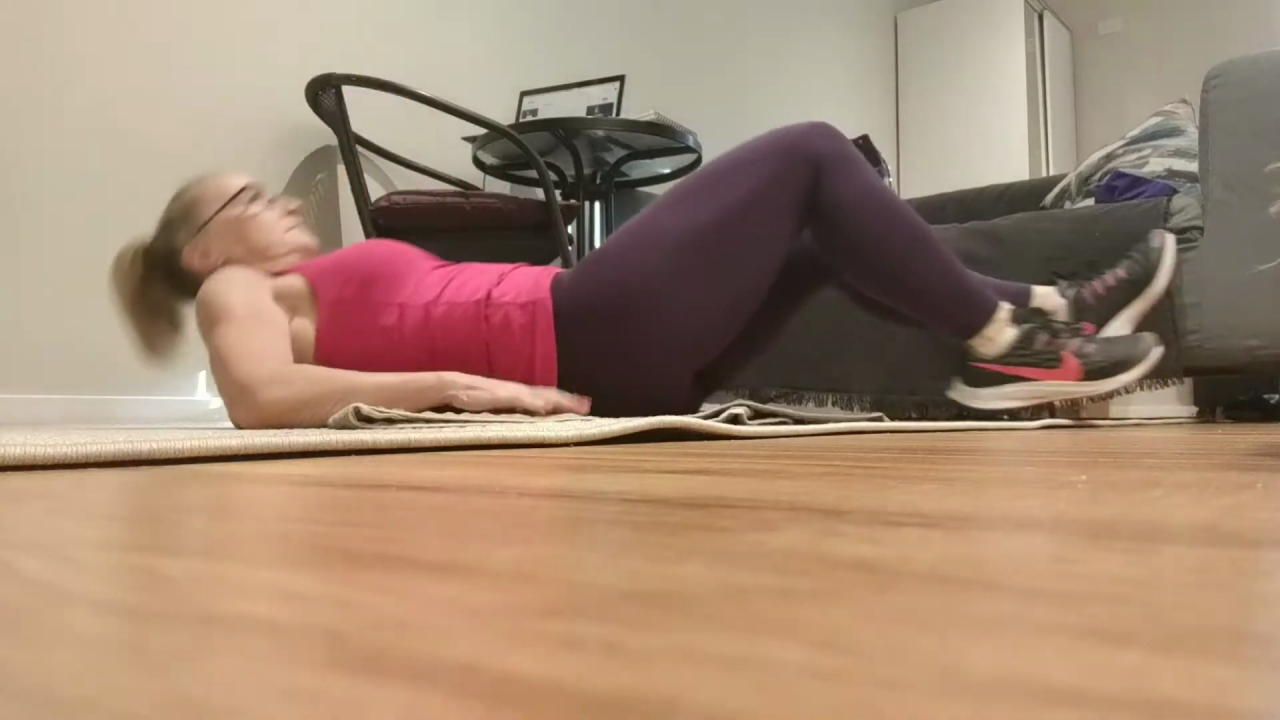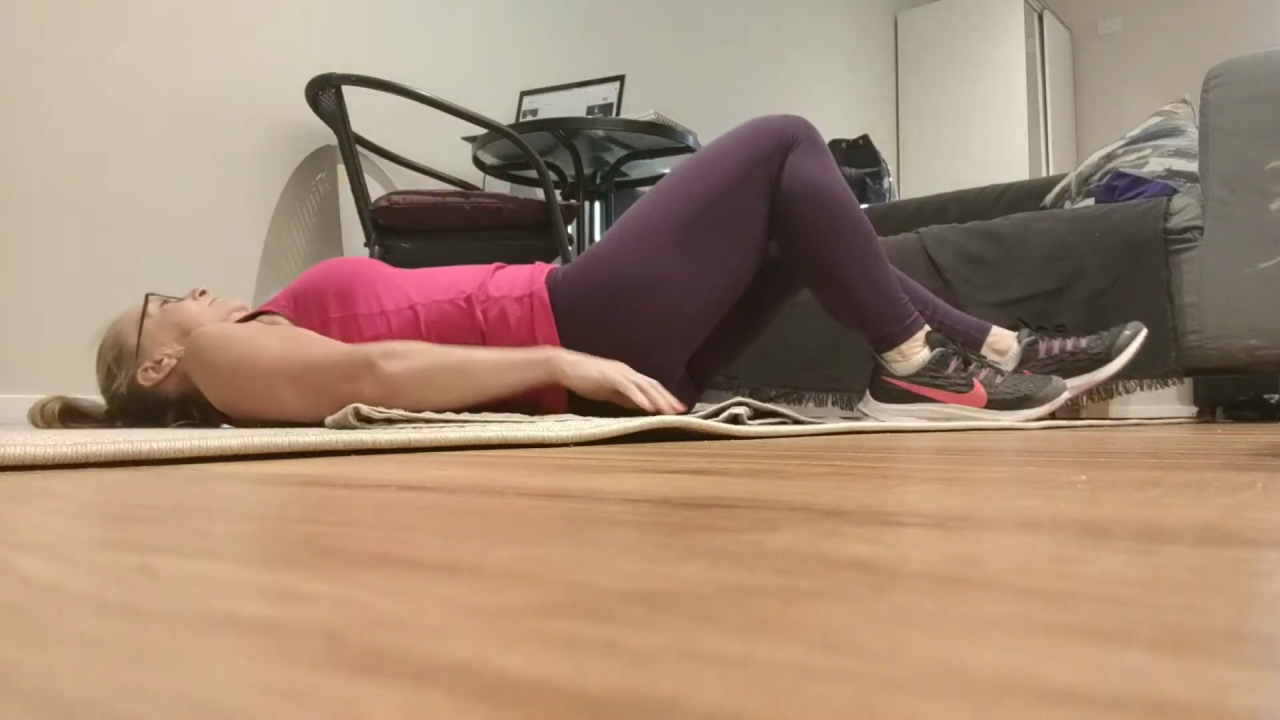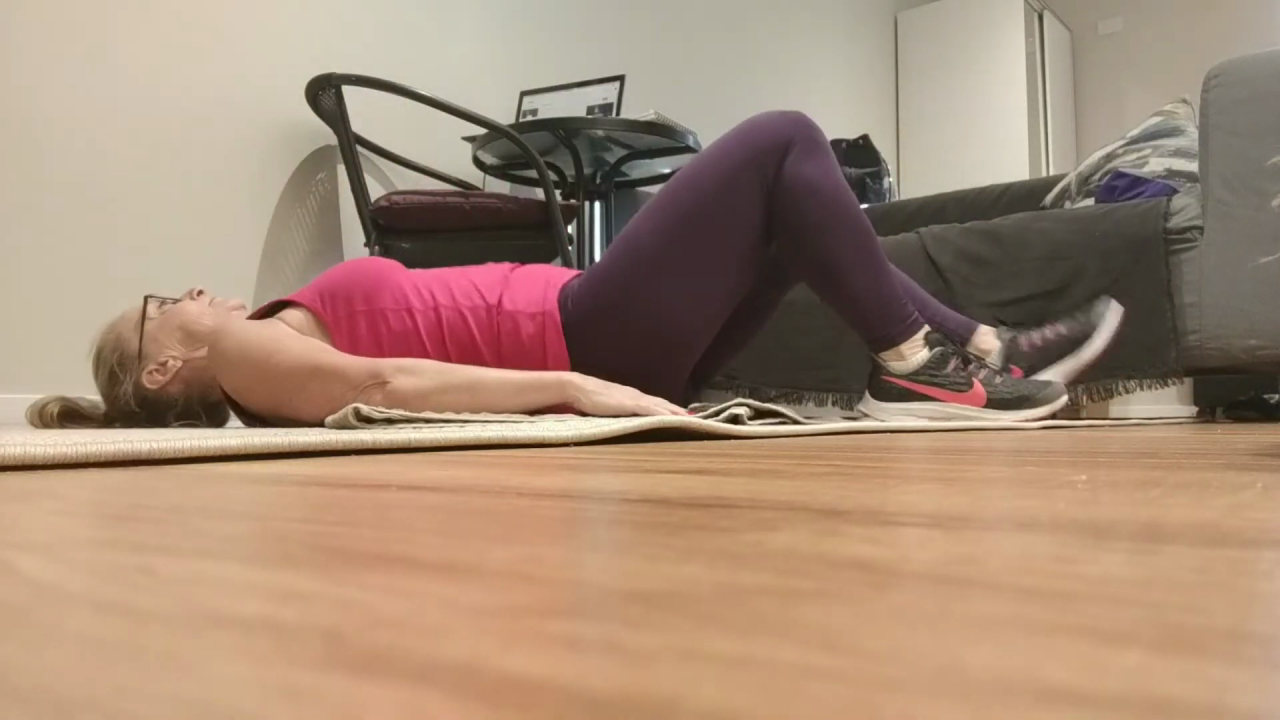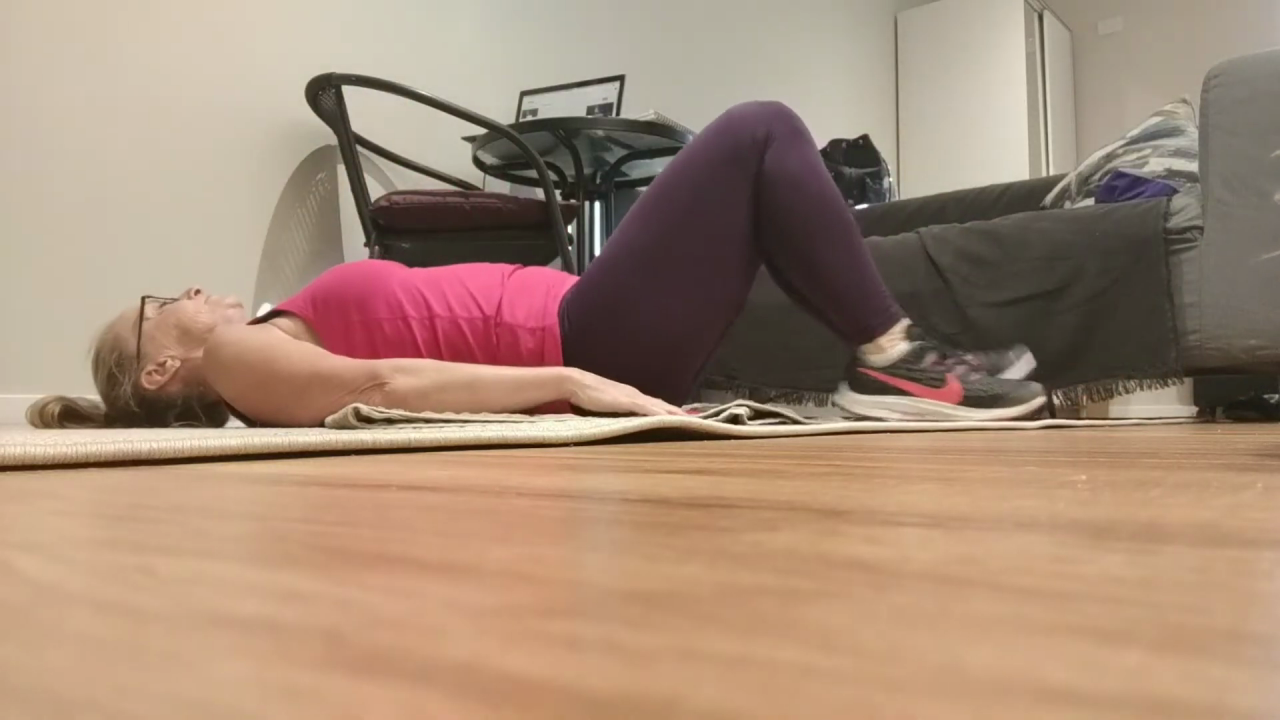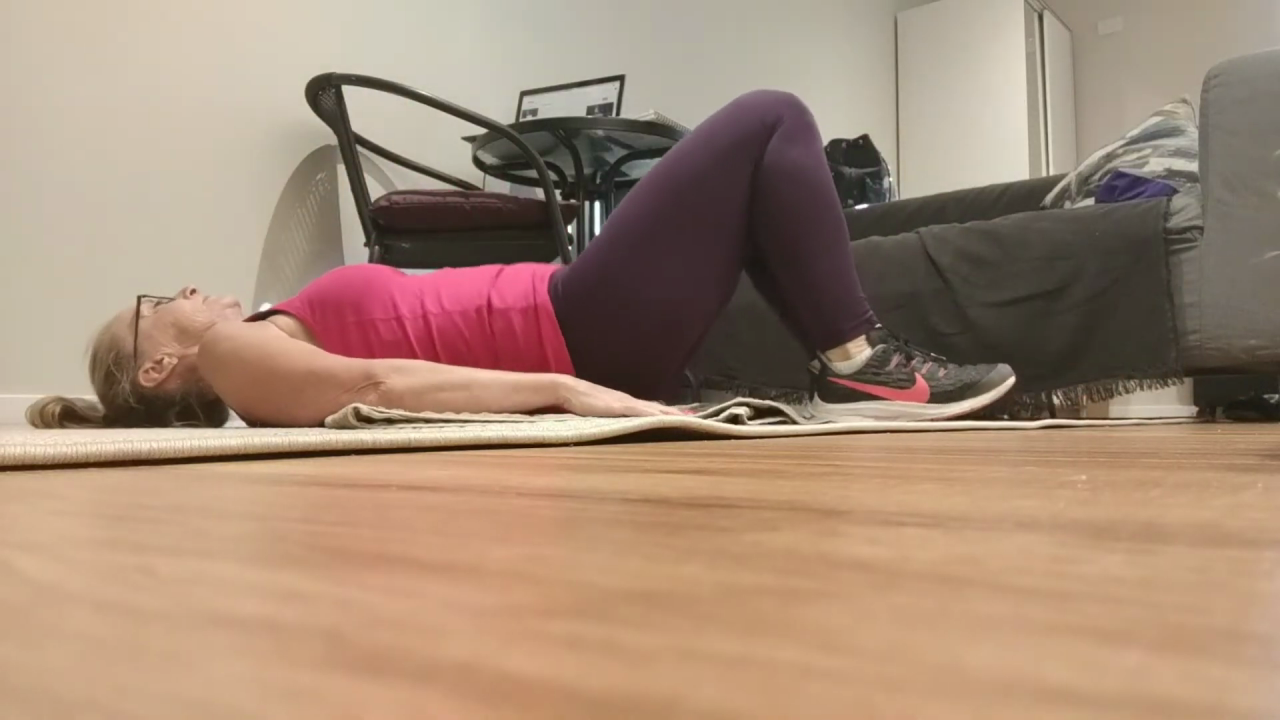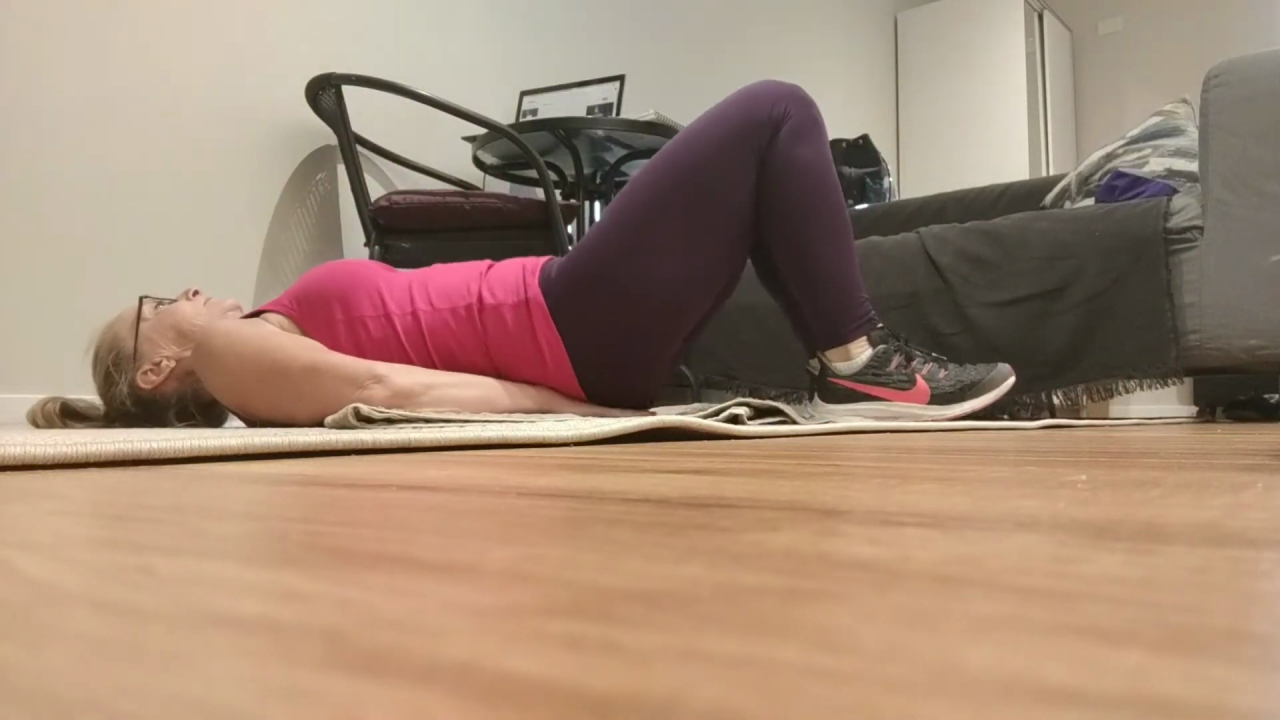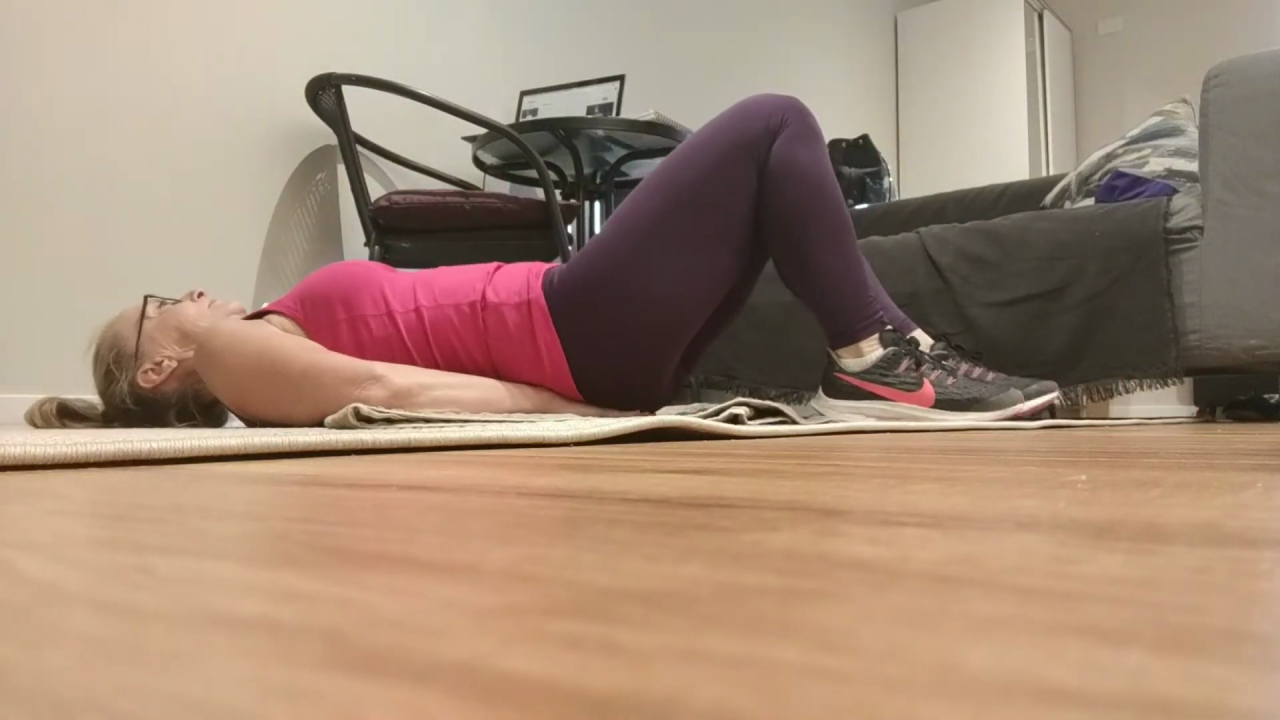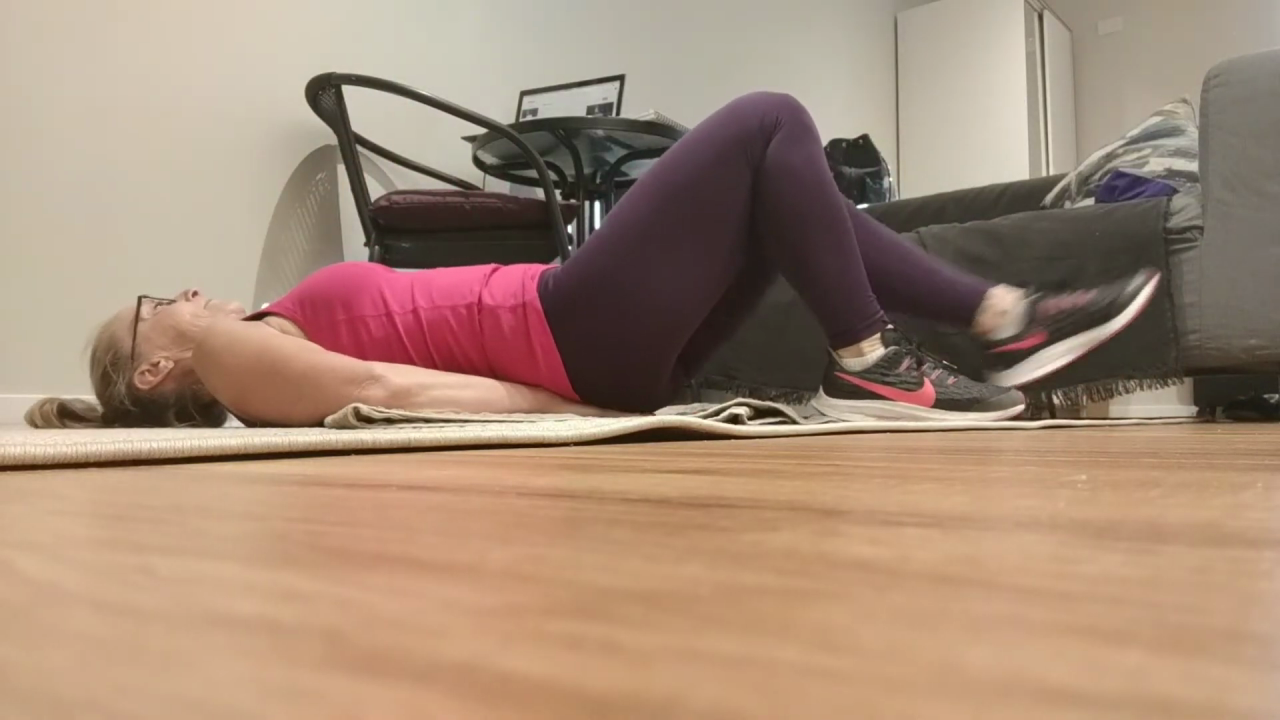
dt=0.5s
person 1, frame 1
left shoulder: (322, 292)
right shoulder: (245, 303)
right elbow: (263, 402)
right wrist: (460, 385)
left hip: (599, 350)
right hip: (588, 343)
left knee: (822, 235)
right knee: (812, 152)
left ankle: (1039, 315)
right ankle: (1005, 349)
person 1, frame 2
left shoulder: (270, 342)
right shoulder: (226, 359)
right elbow: (372, 377)
right wrist: (561, 362)
left hip: (600, 347)
right hip: (586, 324)
left knee: (799, 226)
right knee: (785, 142)
left ankle: (998, 350)
right ankle: (915, 368)
person 1, frame 3
left shoulder: (278, 337)
right shoulder: (249, 358)
right elbow: (387, 384)
right wrist: (576, 388)
left hip: (595, 334)
right hip: (591, 339)
left knee: (791, 208)
right knee: (783, 141)
left ankle: (983, 348)
right ankle: (913, 368)
person 1, frame 4
left shoulder: (273, 340)
right shoulder: (241, 362)
right elbow: (388, 386)
right wrist: (572, 383)
left hip: (577, 323)
right hip: (588, 344)
left knee: (756, 174)
right knee: (761, 131)
left ankle: (902, 357)
right ankle: (892, 363)
person 1, frame 5
left shoulder: (266, 343)
right shoulder: (236, 361)
right elbow: (386, 388)
right wrist: (565, 388)
left hip: (579, 332)
right hip: (581, 334)
left knee: (760, 163)
right knee: (774, 121)
left ankle: (851, 360)
right ankle: (858, 368)
person 1, frame 6
left shoulder: (259, 339)
right shoulder: (230, 356)
right elbow: (386, 387)
right wrist: (557, 405)
left hip: (578, 322)
right hip: (578, 330)
left knee: (762, 166)
right knee: (776, 113)
left ankle: (854, 358)
right ankle: (857, 369)
person 1, frame 7
left shoulder: (269, 344)
right shoulder: (240, 362)
right elbow: (387, 391)
right wrist: (564, 411)
left hip: (584, 331)
right hip: (583, 335)
left knee: (765, 172)
right knee: (775, 124)
left ankle: (906, 351)
right ankle: (868, 370)
person 1, frame 8
left shoulder: (276, 338)
right shoulder: (248, 360)
right elbow: (387, 390)
right wrist: (567, 414)
left hip: (582, 329)
right hip: (584, 335)
left knee: (783, 193)
right knee: (767, 121)
left ankle: (1010, 322)
right ankle: (869, 367)
